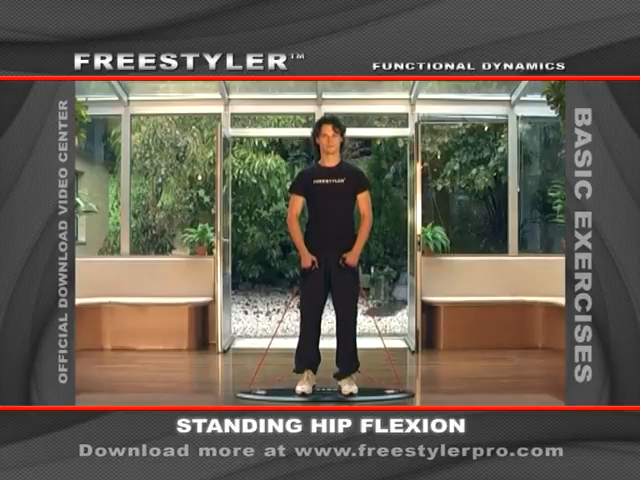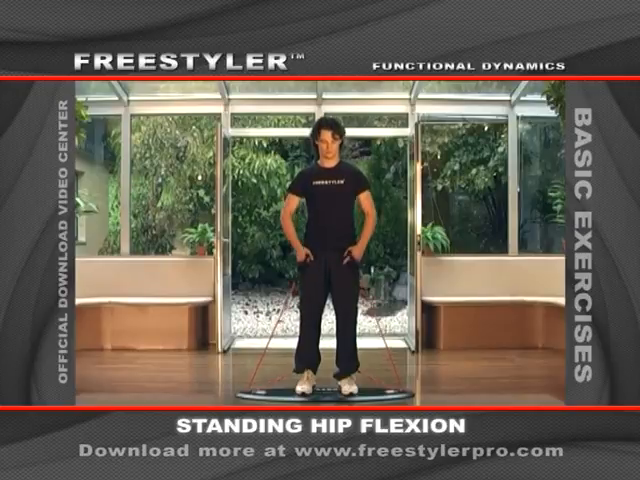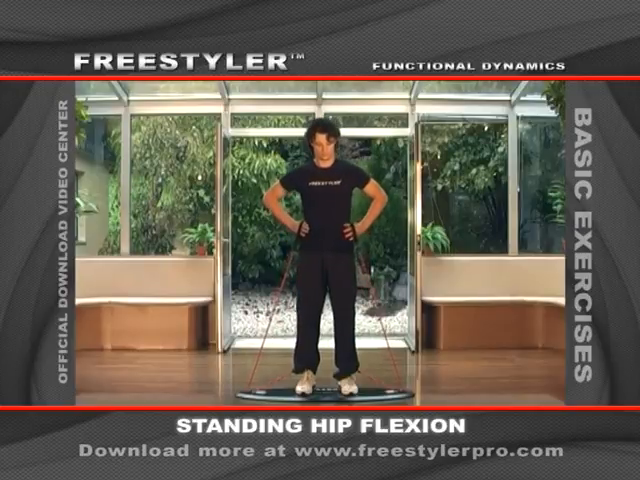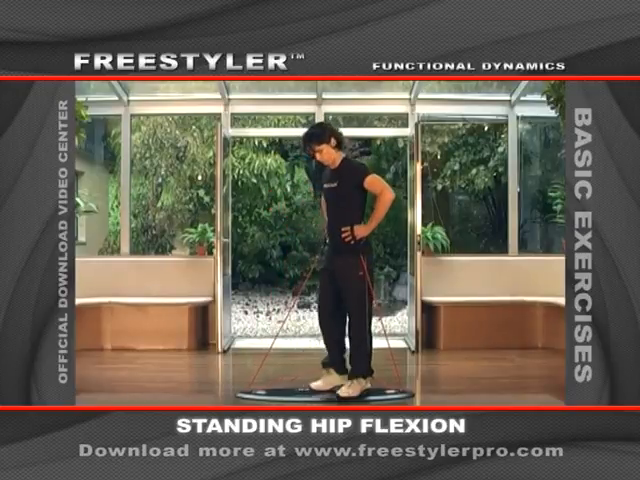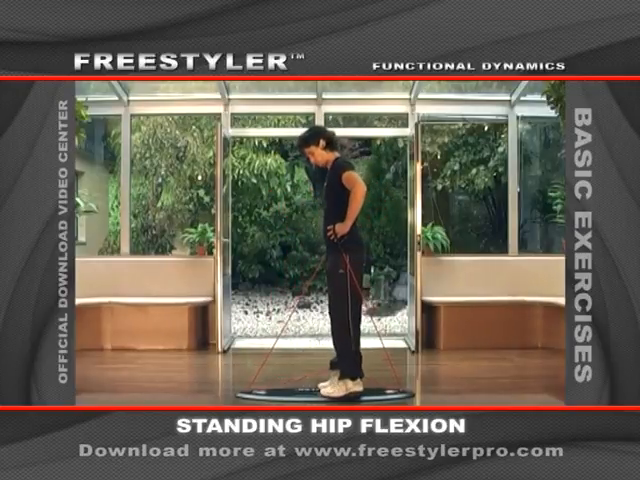
dt=1s
person 1, frame 1
left shoulder: (354, 174)
right shoulder: (306, 176)
left elbow: (366, 216)
right elbow: (292, 216)
left wrist: (356, 251)
right wrist: (303, 252)
left hip: (345, 256)
right hip: (314, 257)
left knee: (346, 316)
right knee: (309, 315)
left ankle: (347, 373)
right ankle: (306, 373)
person 1, frame 2
left shoulder: (353, 174)
right shoulder: (305, 176)
left elbow: (370, 213)
right elbow: (286, 214)
left wrist: (361, 246)
right wrist: (297, 246)
left hip: (345, 256)
right hip: (313, 256)
left knee: (347, 316)
right knee: (309, 315)
left ankle: (347, 373)
right ankle: (306, 372)
person 1, frame 3
left shoulder: (350, 172)
right shoulder: (301, 174)
left elbow: (380, 197)
right elbow: (270, 197)
left wrist: (362, 226)
right wrist: (291, 224)
left hip: (341, 253)
right hip: (311, 254)
left knee: (344, 314)
right knee: (307, 313)
left ankle: (347, 373)
right ankle: (306, 372)
person 1, frame 4
left shoulder: (355, 169)
right shoulder: (326, 174)
left elbow: (387, 193)
left wrist: (367, 227)
left hip: (355, 256)
right hip: (332, 255)
left knee: (358, 317)
right knee: (328, 314)
left ankle: (360, 376)
right ankle: (336, 370)
person 1, frame 5
left shoulder: (341, 167)
right shoulder: (332, 171)
left elbow: (359, 188)
left wrist: (347, 225)
left hip: (347, 253)
right hip: (338, 252)
left knee: (345, 315)
right knee: (338, 315)
left ankle: (351, 378)
right ankle: (341, 371)
